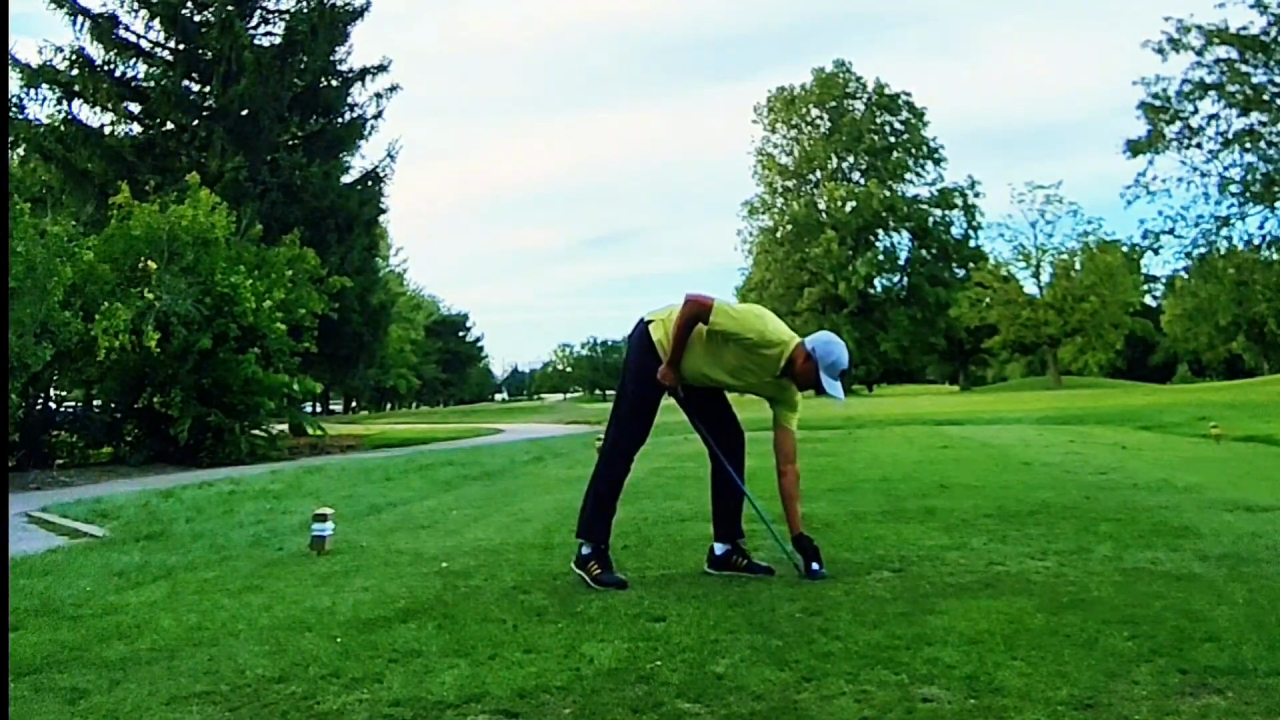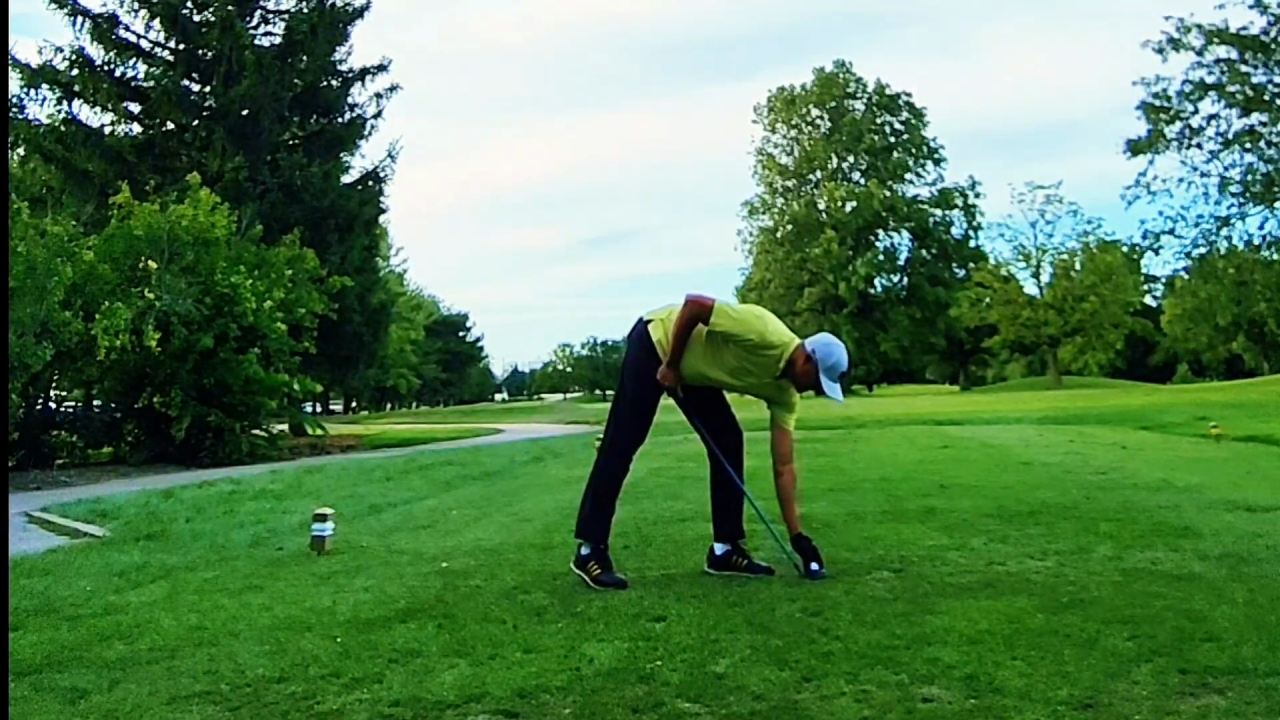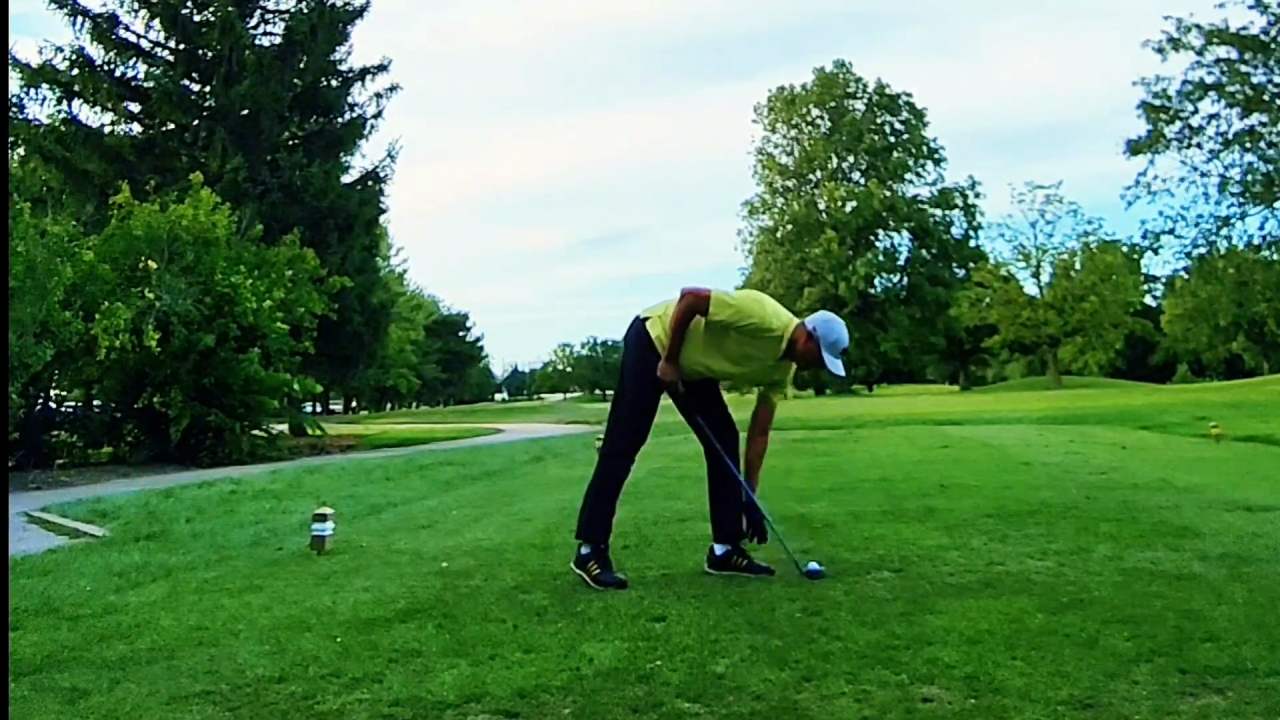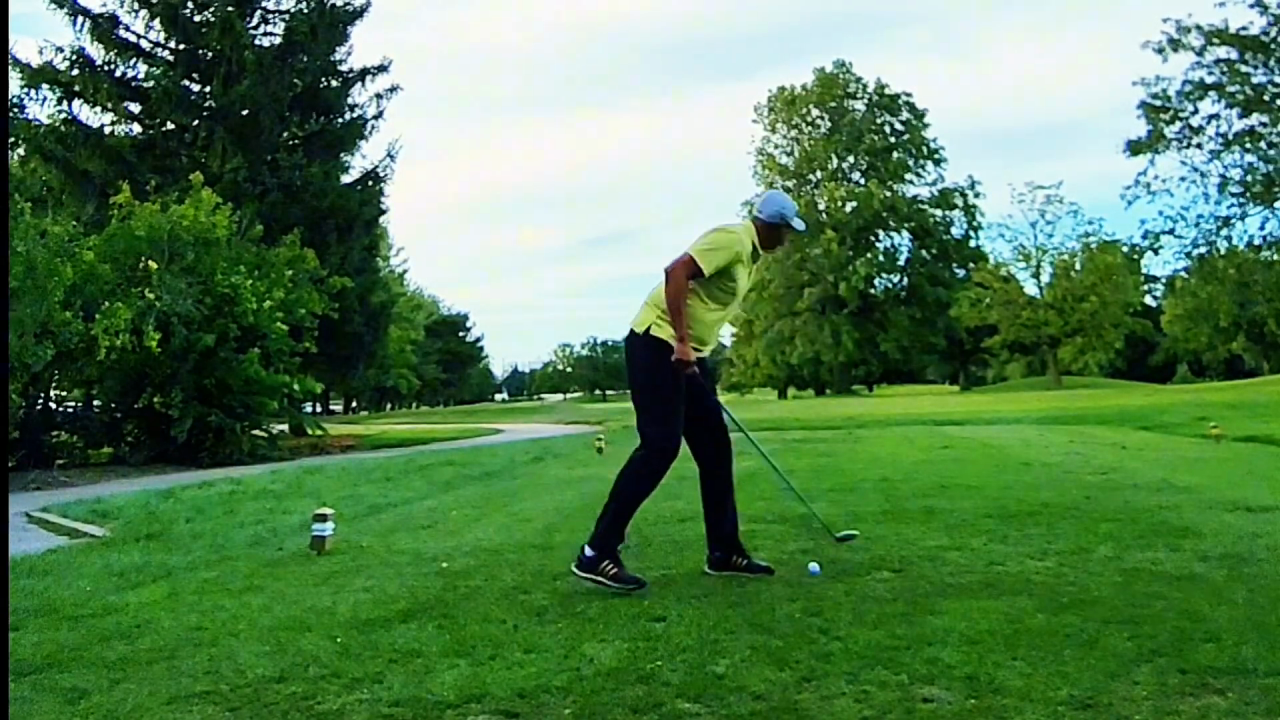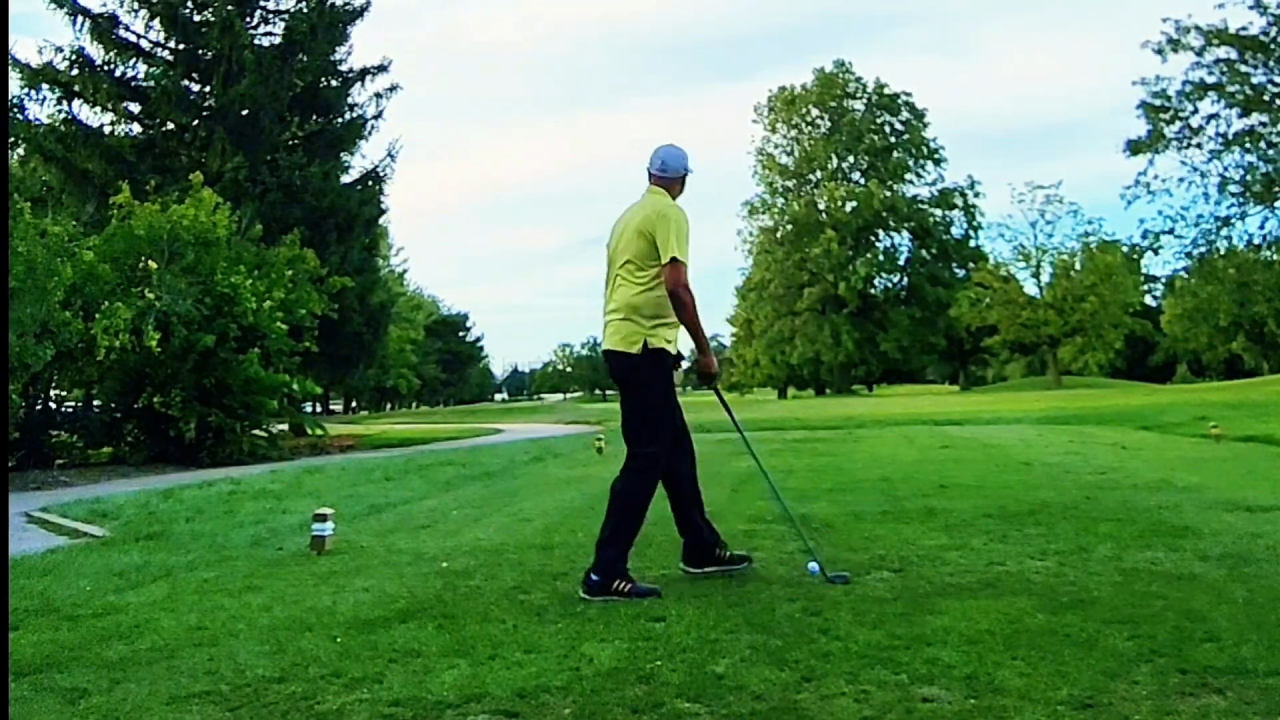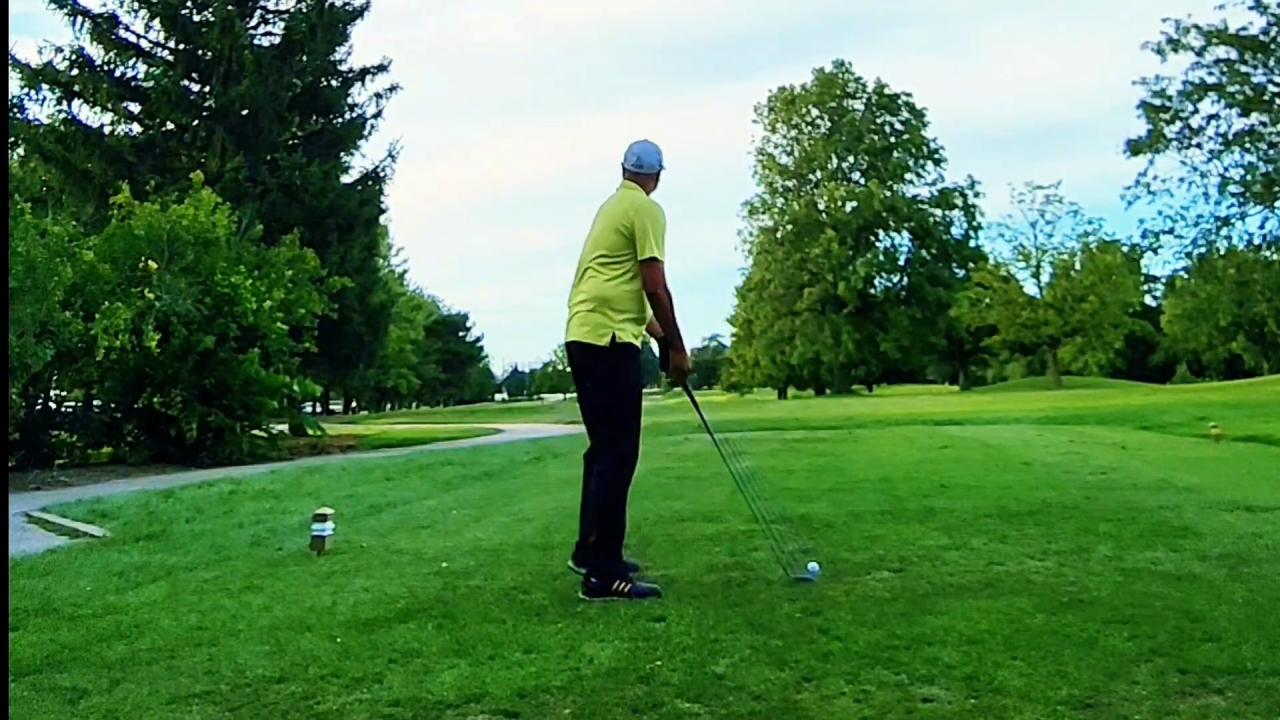
dt=0.4s
person 1, frame 1
left shoulder: (785, 389)
right shoulder: (762, 330)
left elbow: (787, 466)
right elbow: (692, 303)
left wrist: (798, 534)
right wrist: (671, 365)
left hip: (695, 371)
right hip: (657, 341)
left knee: (730, 443)
right knee: (623, 445)
left ankle: (725, 548)
right ankle: (591, 550)
person 1, frame 2
left shoulder: (784, 390)
right shoulder: (763, 332)
left elbow: (784, 466)
right elbow: (692, 304)
left wrist: (796, 534)
right wrist: (670, 365)
left hip: (694, 370)
right hip: (656, 341)
left knee: (729, 443)
right knee: (621, 445)
left ankle: (726, 548)
right ankle: (590, 550)
person 1, frame 3
left shoulder: (782, 367)
right shoulder: (760, 315)
left elbow: (759, 431)
right elbow: (688, 298)
left wrist: (749, 498)
right wrist: (669, 361)
right hip: (653, 339)
left knee: (724, 441)
right knee: (624, 444)
left ankle: (725, 548)
right ankle: (590, 550)
person 1, frame 4
left shoulder: (748, 254)
right shoulder: (732, 238)
right elbow: (676, 272)
right wrist: (681, 341)
left hip: (682, 351)
right hip: (657, 343)
left knee: (716, 448)
right knee: (659, 448)
left ankle: (724, 551)
right ankle: (597, 552)
person 1, frame 5
left shoulder: (629, 215)
right shoulder: (669, 214)
right elbow: (676, 286)
right wrist: (704, 350)
left hip: (624, 344)
right hip: (643, 347)
left knee: (675, 451)
right knee: (646, 458)
left ankle: (702, 547)
right ankle: (604, 574)
person 1, frame 6
left shoulder: (611, 207)
right shoulder: (647, 210)
right elbow: (655, 287)
left wrist: (656, 330)
right wrist: (677, 348)
left hip: (584, 337)
right hip: (609, 342)
left knee: (605, 449)
right knee: (617, 455)
left ankle: (593, 548)
right ankle: (602, 571)
